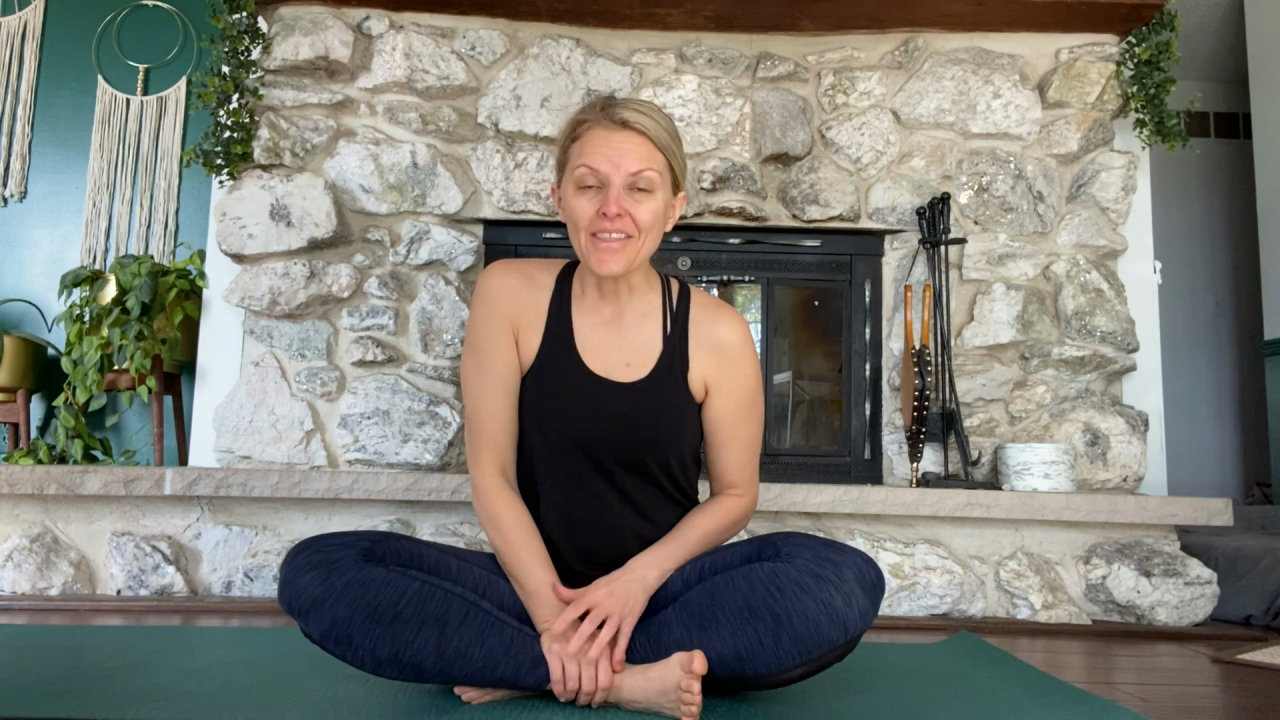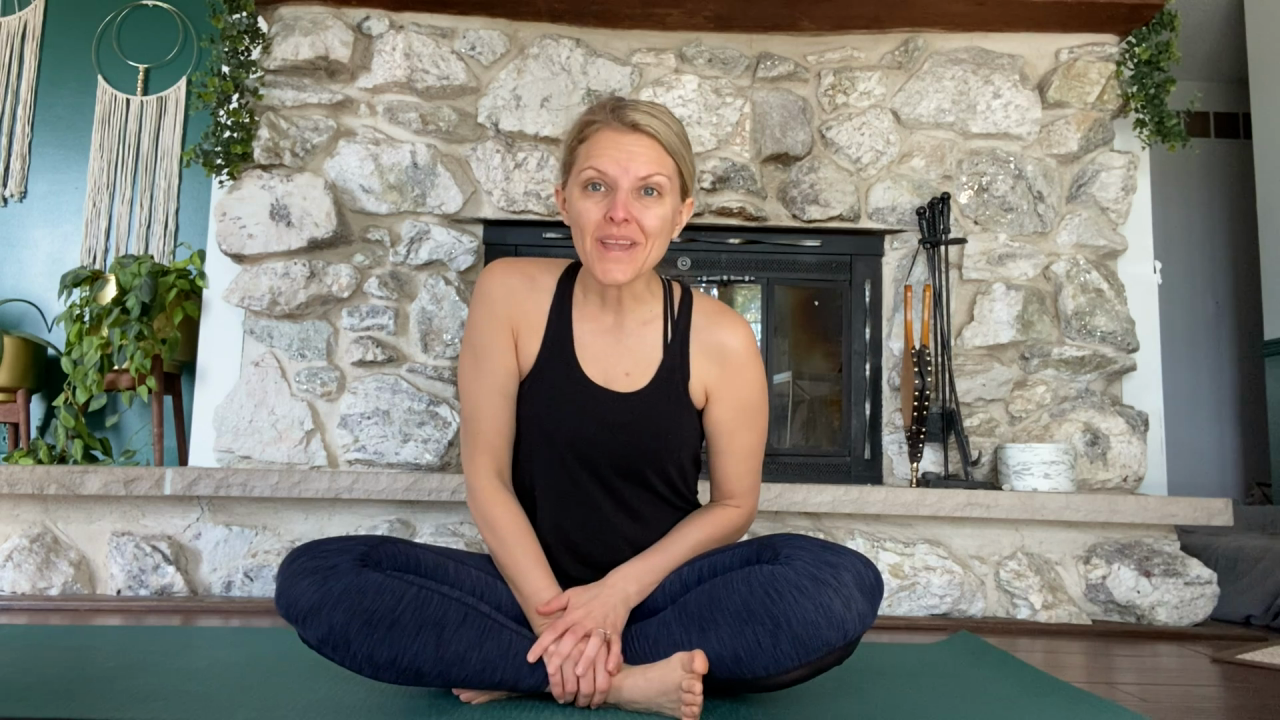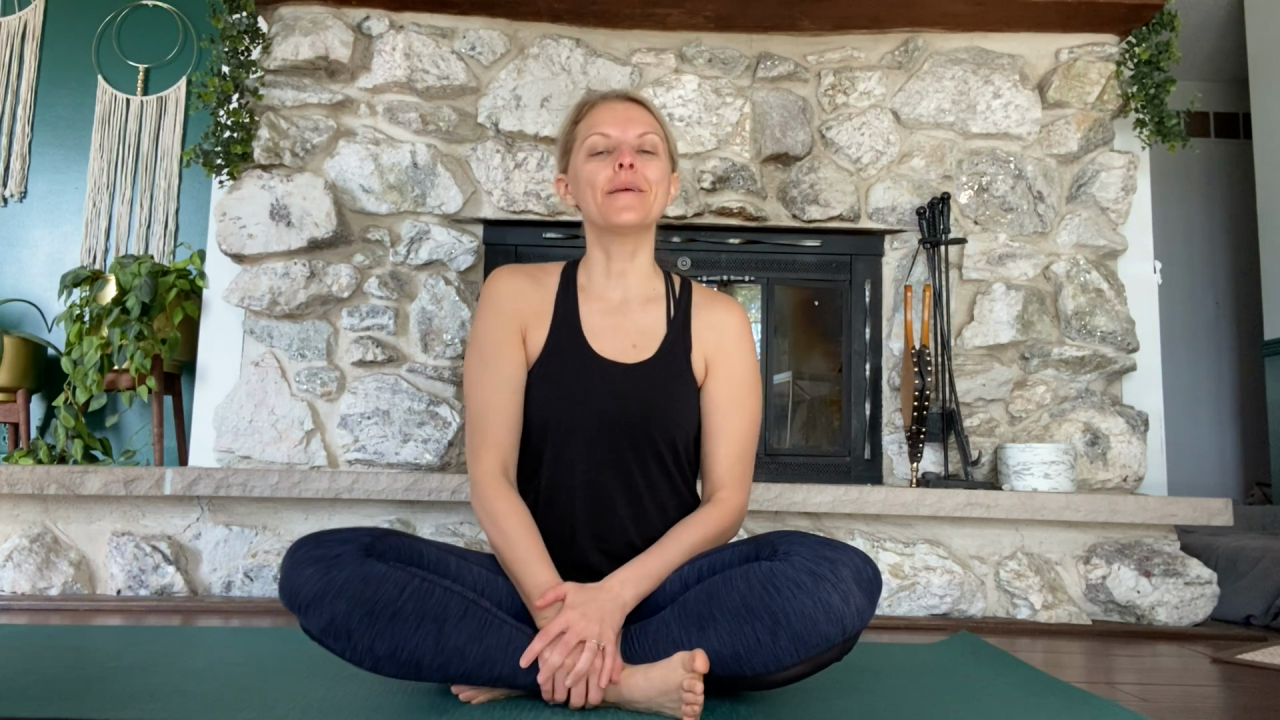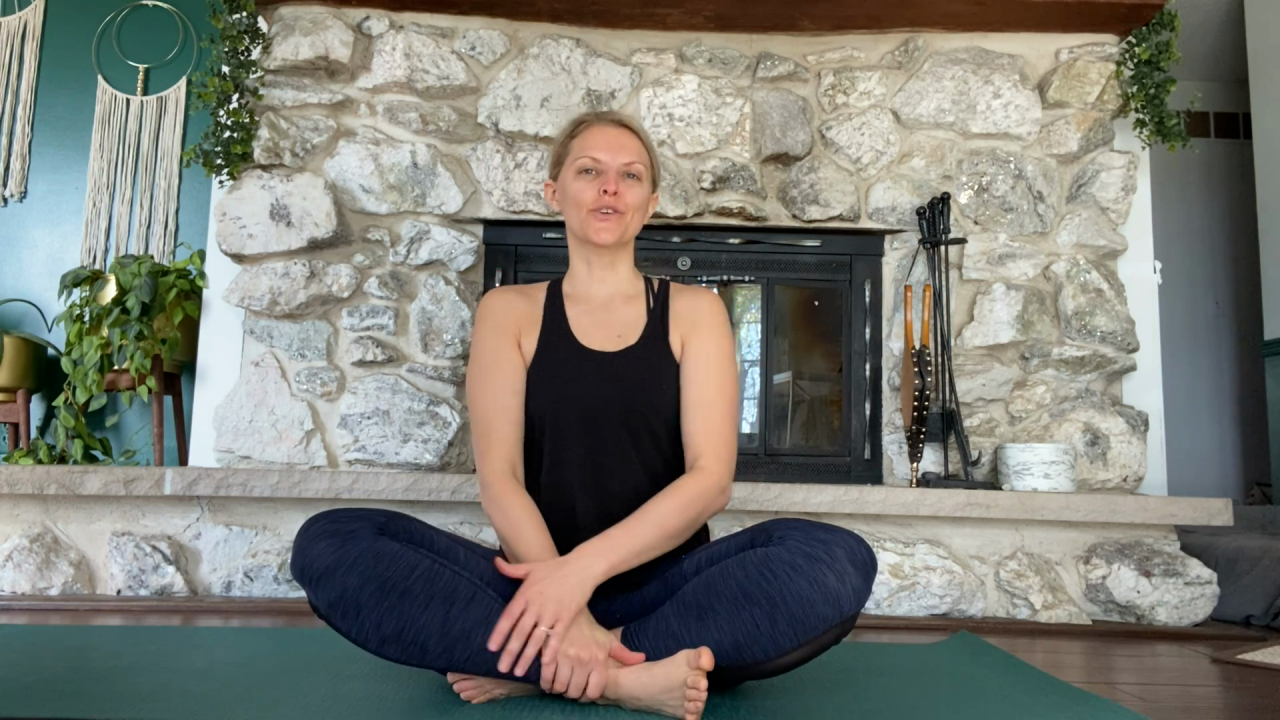
dt=0.4s
person 1, frame 1
left shoulder: (715, 331)
right shoulder: (509, 293)
left elbow: (735, 492)
right elbow: (491, 476)
left wrist: (645, 579)
right wrist: (552, 617)
left hip: (663, 593)
right hip: (538, 590)
left knee: (845, 583)
right knee: (315, 573)
left ankle: (525, 669)
person 1, frame 2
left shoulder: (720, 339)
right shoulder: (510, 293)
left elbow: (733, 504)
right elbow: (486, 478)
left wrist: (625, 587)
right wrist: (551, 616)
left hip: (664, 593)
right hip: (536, 590)
left knee: (846, 586)
right knee: (312, 578)
left ankle: (523, 669)
person 1, frame 3
left shoulder: (716, 319)
right shoulder: (517, 294)
left elbow: (725, 500)
right elbow: (490, 477)
left wrist: (619, 595)
right wrist: (555, 609)
left hip: (666, 593)
right hip: (539, 589)
left knee: (844, 581)
right knee: (316, 569)
left ankle: (528, 667)
person 1, frame 4
left shoulder: (694, 311)
right shoulder: (508, 310)
left elbow: (710, 479)
right elbow: (498, 479)
left wrist: (584, 567)
right wrist: (566, 608)
left hip: (667, 590)
right hip: (543, 581)
left knee: (838, 562)
right knee: (330, 543)
left ankle: (533, 667)
